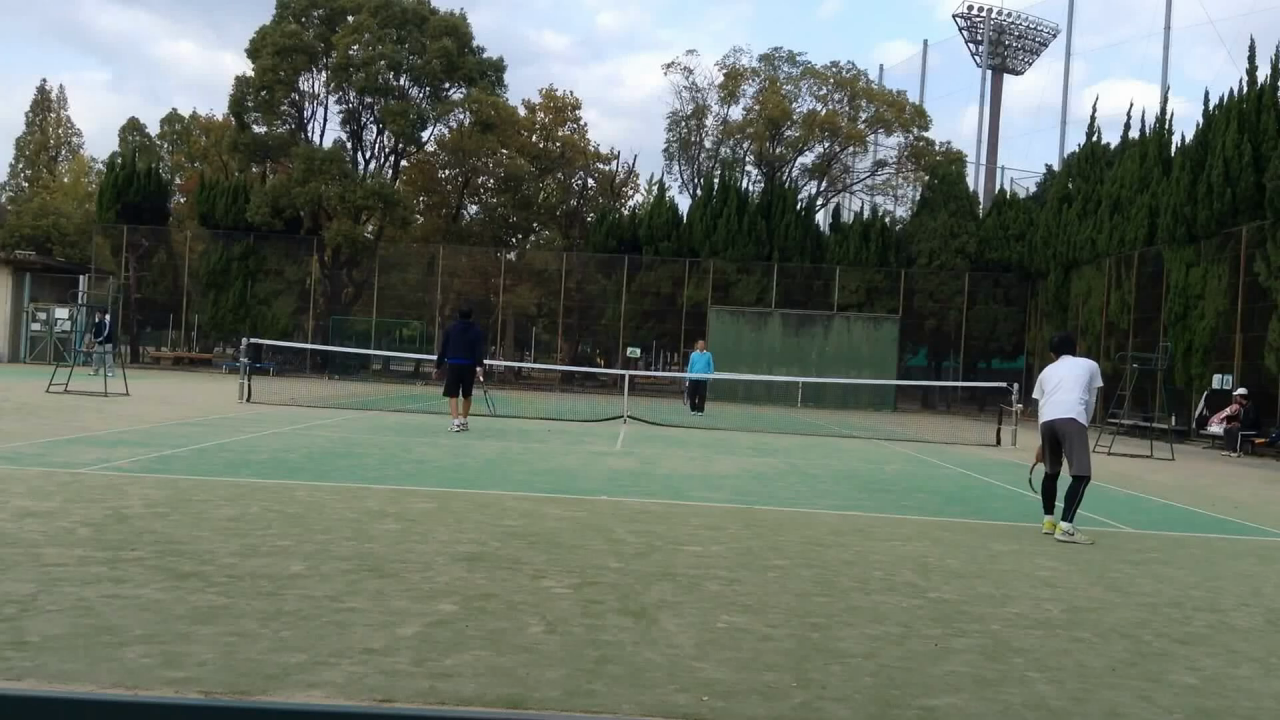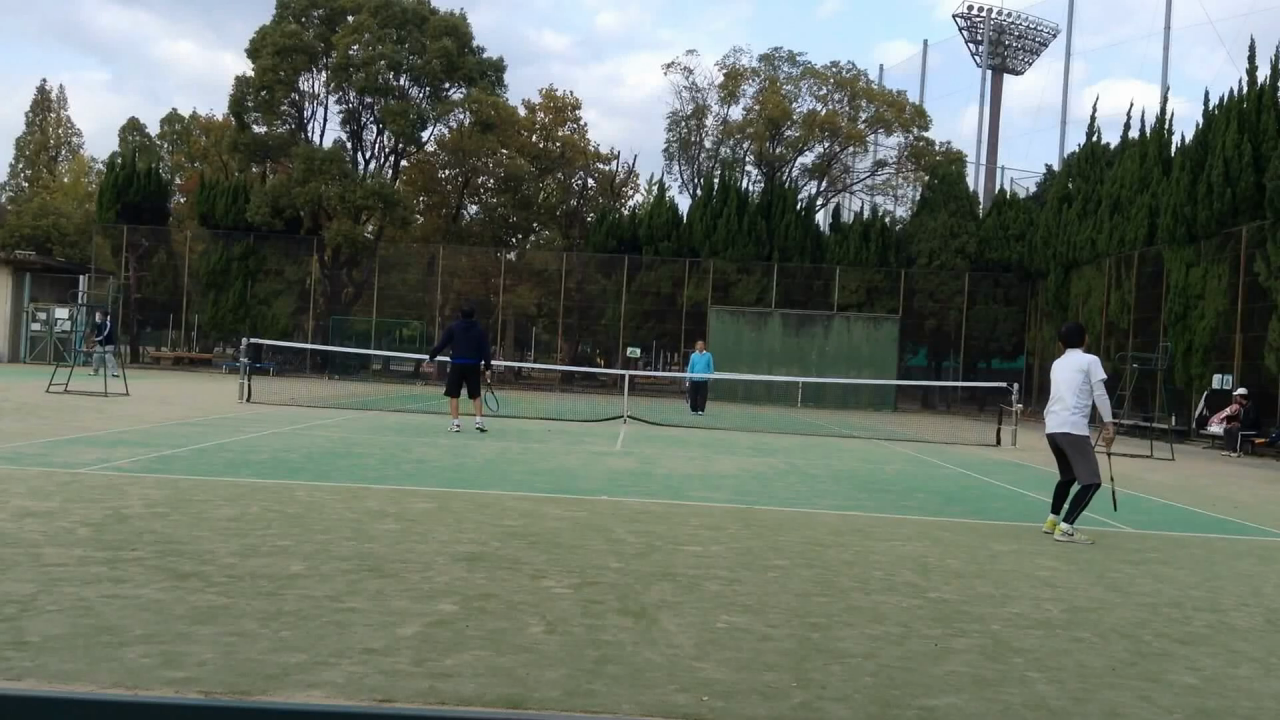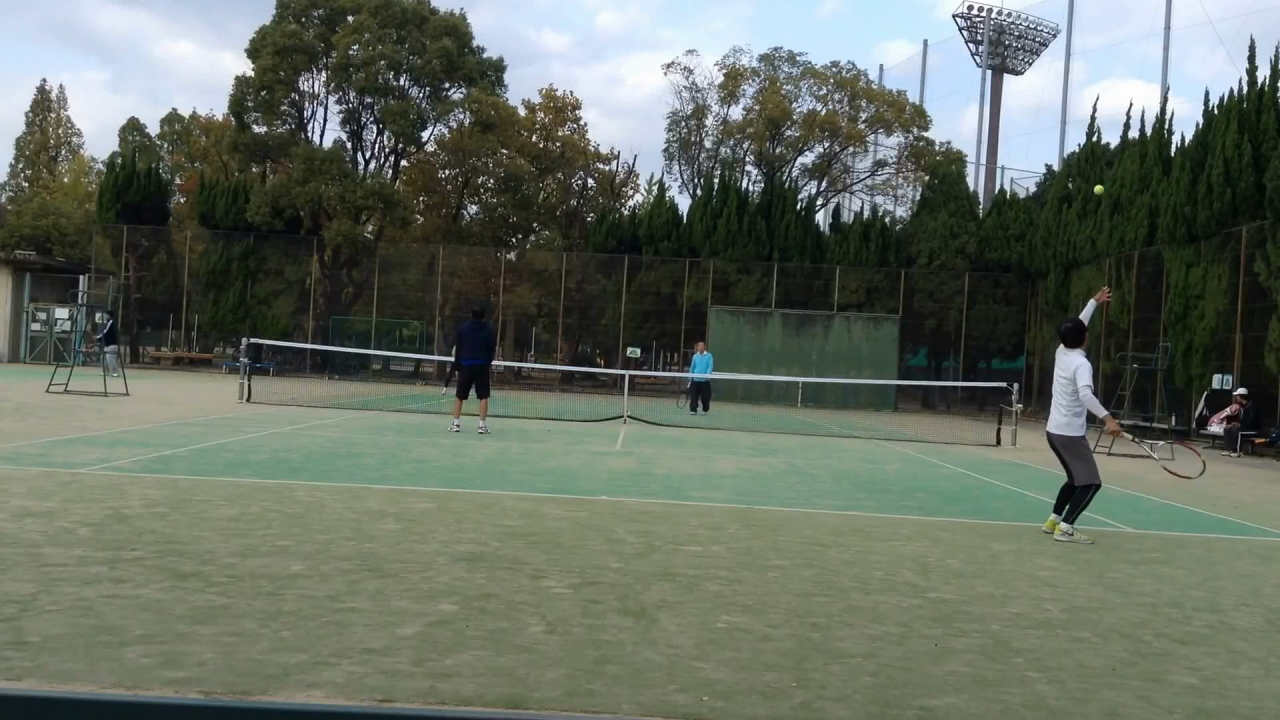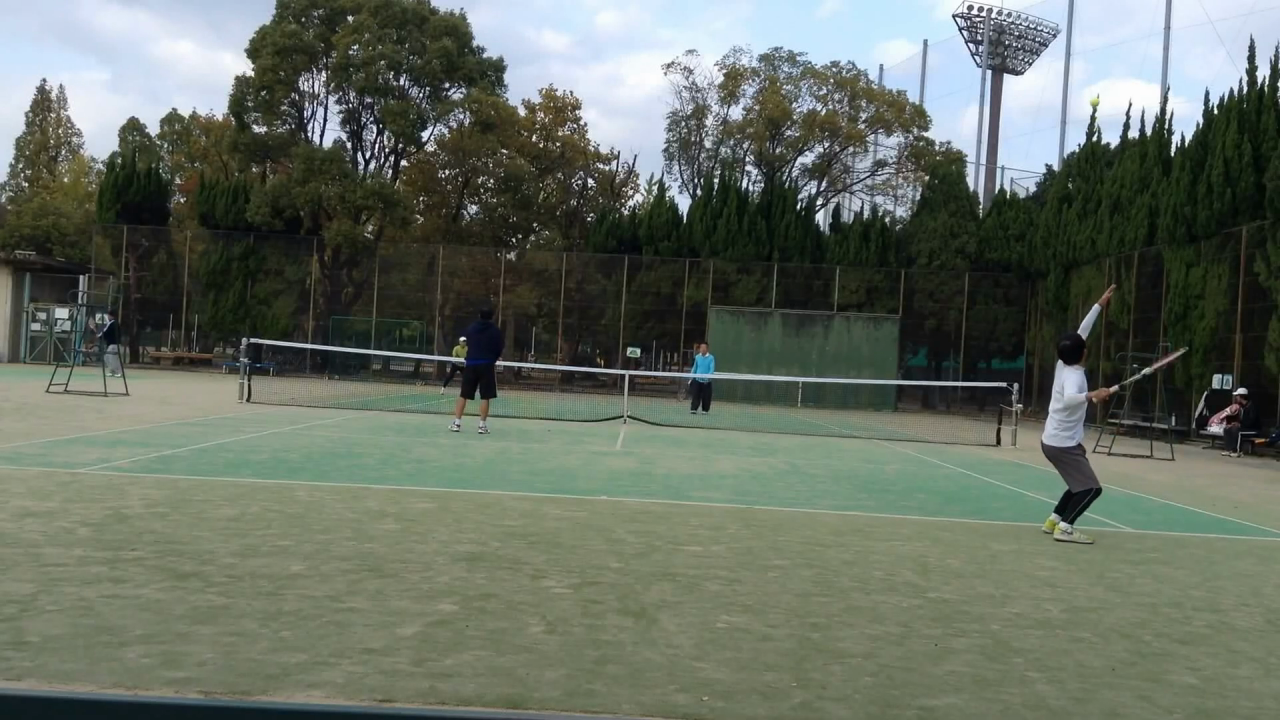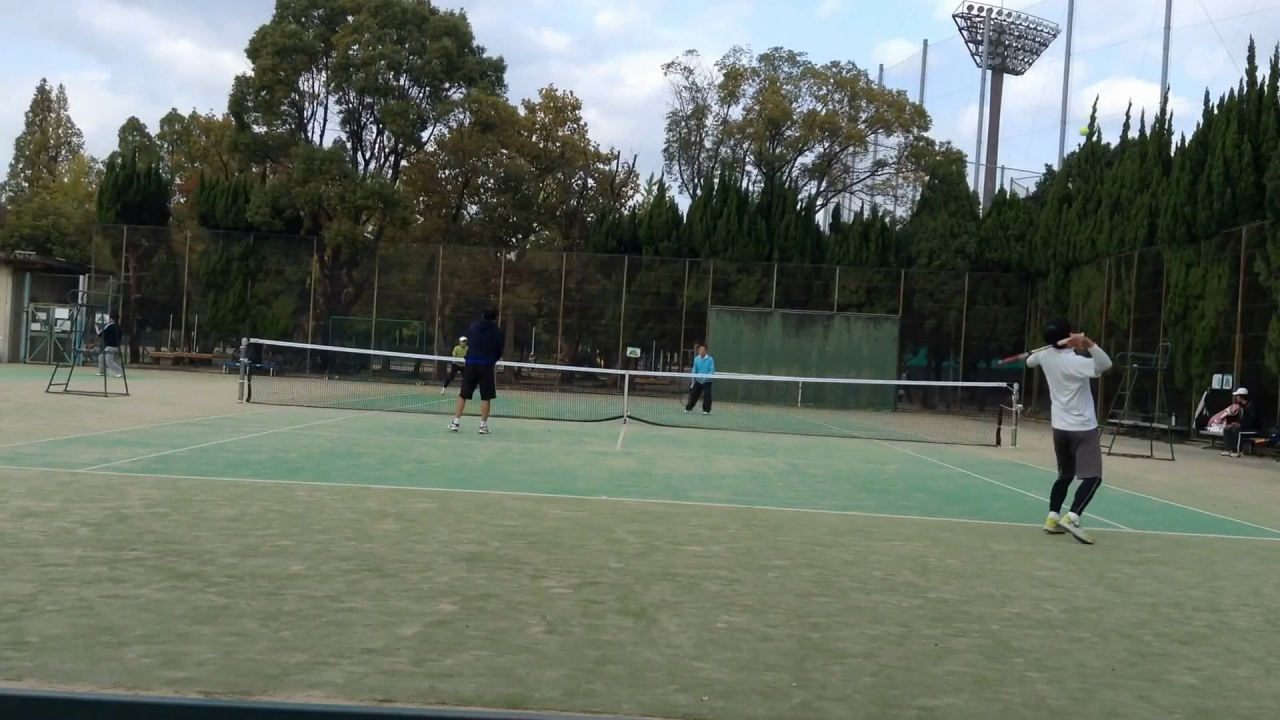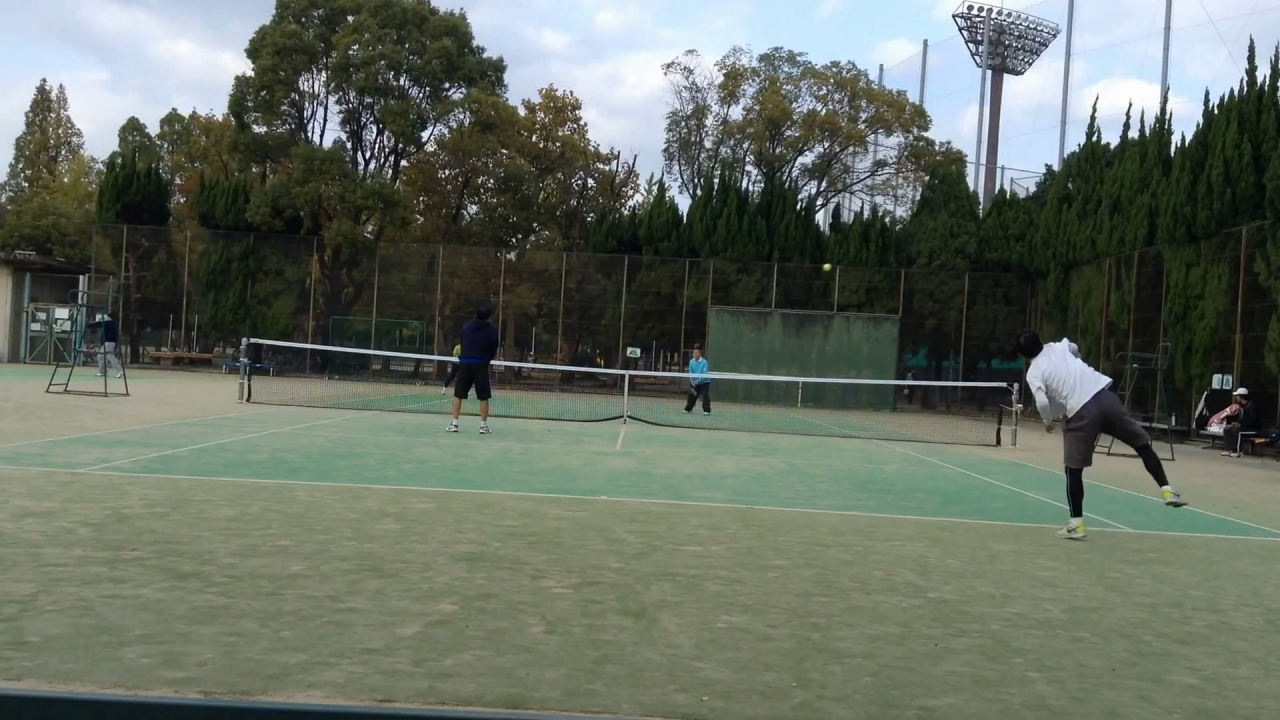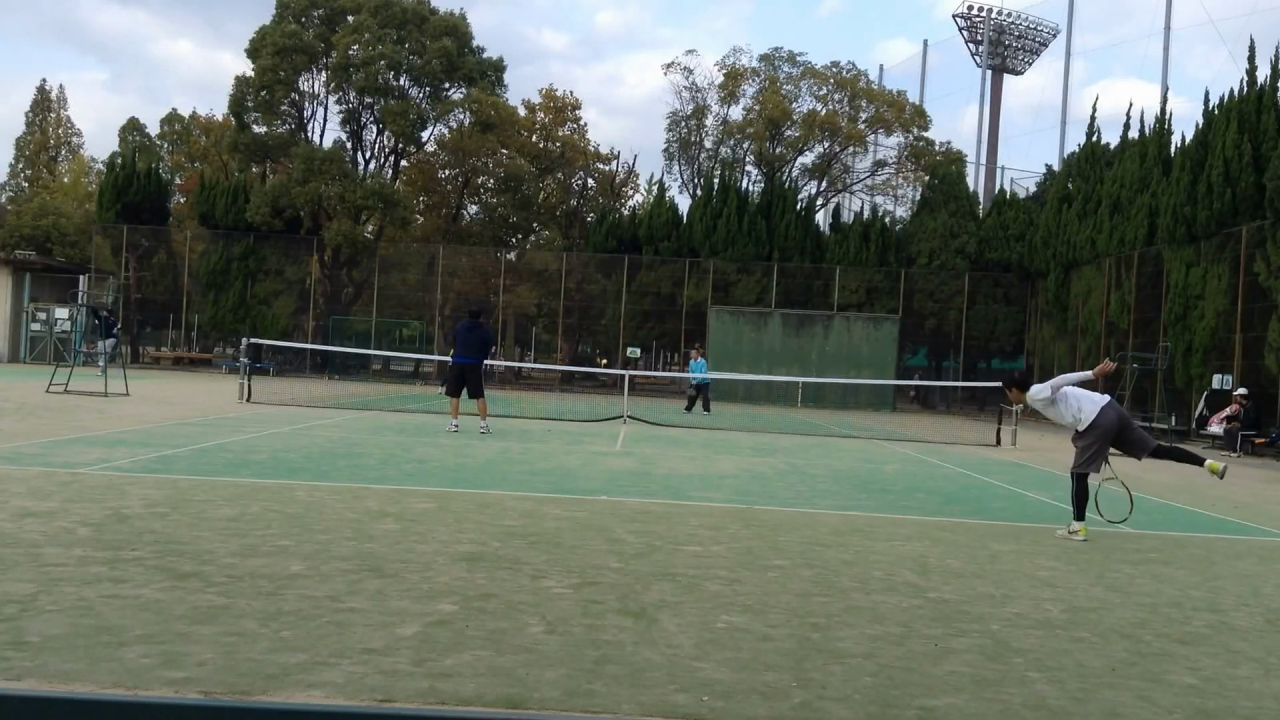
dt=0.3s
person 1, frame 1
left shoulder: (1046, 371)
right shoulder: (1090, 365)
right elbow: (1091, 402)
left wrist: (1041, 445)
right wrist: (1083, 423)
left hip: (1048, 421)
right hip: (1072, 420)
left knee: (1051, 472)
right knee: (1080, 476)
left ankle: (1048, 521)
right ankle: (1065, 527)
person 1, frame 2
left shoulder: (1057, 365)
right shoulder: (1091, 361)
right elbow: (1100, 393)
right wrist: (1109, 425)
left hip: (1052, 428)
right hip: (1073, 429)
left knee: (1068, 476)
right knee: (1091, 481)
left ankle: (1052, 520)
right ankle: (1065, 528)
person 1, frame 3
left shoulder: (1061, 353)
right shoulder: (1081, 364)
left elbow: (1075, 328)
right elbow: (1086, 395)
left wrist: (1095, 302)
right wrist: (1108, 419)
left hip: (1054, 430)
right hip: (1070, 433)
left knee: (1075, 479)
right knee: (1090, 482)
left ankle: (1054, 520)
right ankle: (1064, 528)
person 1, frame 4
left shoulder: (1062, 365)
right shoulder: (1073, 377)
left elbow: (1081, 332)
right elbow: (1069, 399)
left wrist: (1098, 306)
right wrist: (1090, 395)
left hip: (1053, 441)
right hip: (1062, 444)
left knee: (1080, 484)
right knee: (1091, 488)
left ankle: (1054, 520)
right ankle: (1064, 527)
person 1, frame 5
left shoulder: (1046, 355)
right shoulder: (1075, 362)
left elbow: (1030, 361)
right elbow: (1104, 366)
left wrist: (1067, 342)
right wrist: (1089, 344)
left hip: (1060, 428)
right hip: (1084, 428)
left knee: (1065, 475)
right knee: (1092, 477)
left ankle: (1053, 518)
right ankle: (1071, 518)
person 1, frame 6
left shoulder: (1033, 371)
right shoulder: (1058, 348)
left elbow: (1042, 402)
right elbow: (1075, 350)
left wrist: (1047, 422)
left hip: (1082, 412)
right hip: (1104, 396)
left knee: (1073, 469)
right knee: (1142, 445)
left ankle: (1076, 524)
right ankle: (1167, 490)
person 1, frame 7
left shoulder: (1036, 394)
right shoulder: (1042, 391)
left elbow: (1063, 380)
left wrist: (1092, 374)
left hip: (1097, 421)
right hip: (1111, 409)
left knee: (1079, 473)
right knee: (1155, 449)
left ankle: (1078, 527)
right ankle: (1209, 464)
